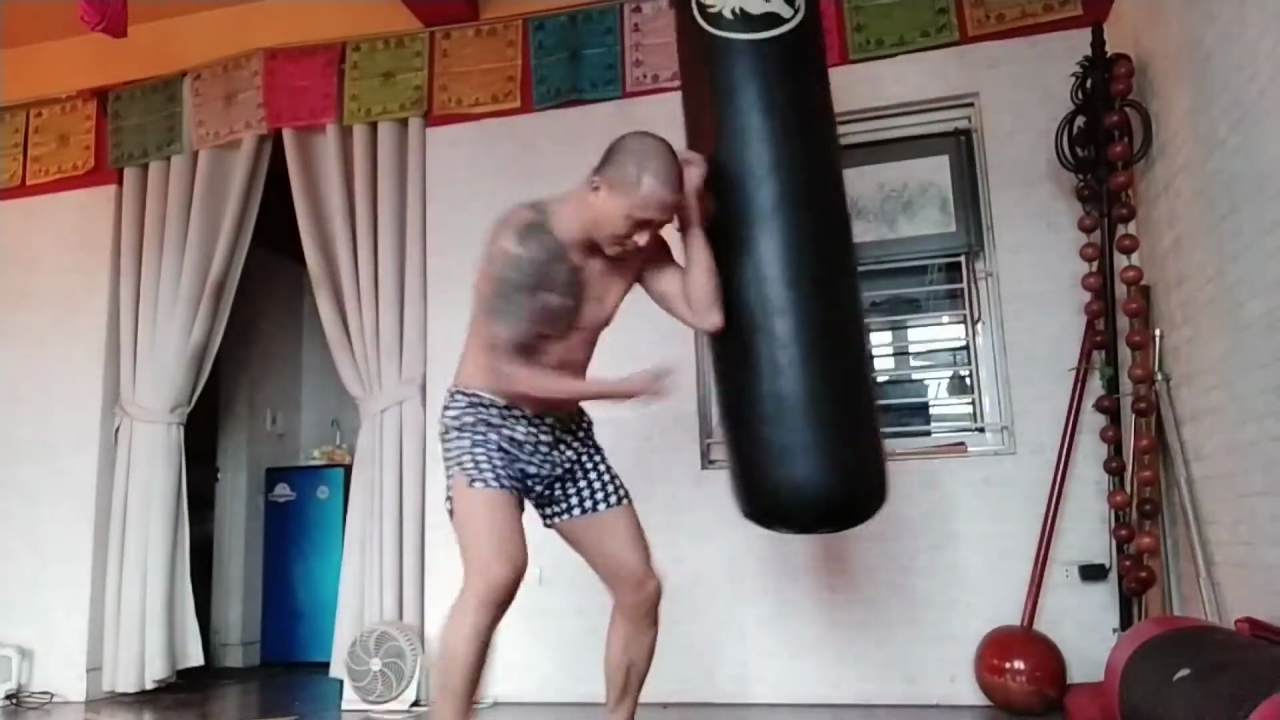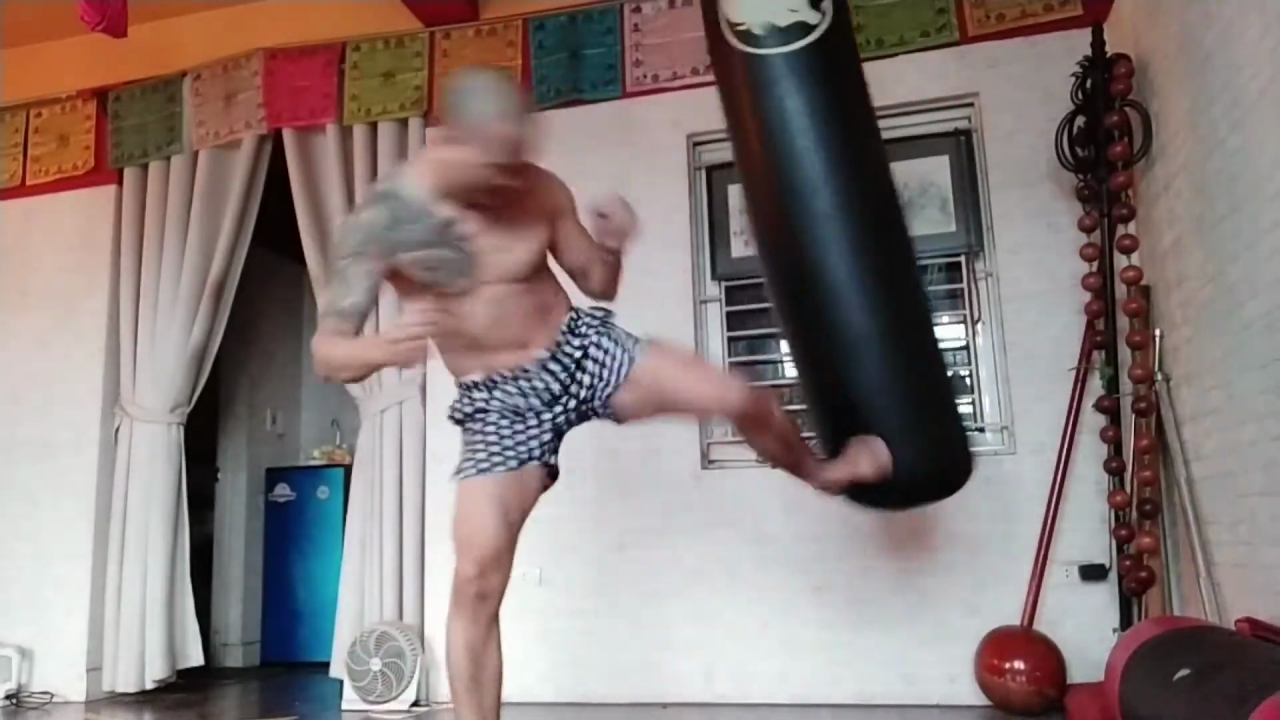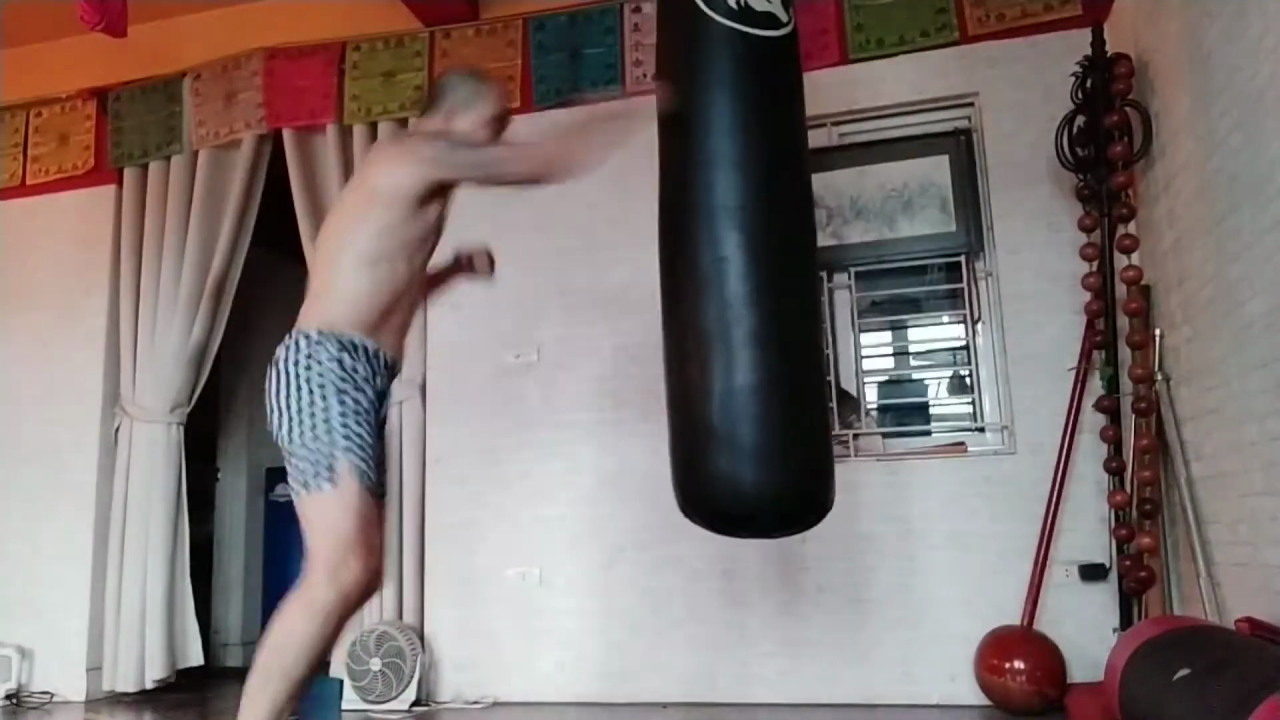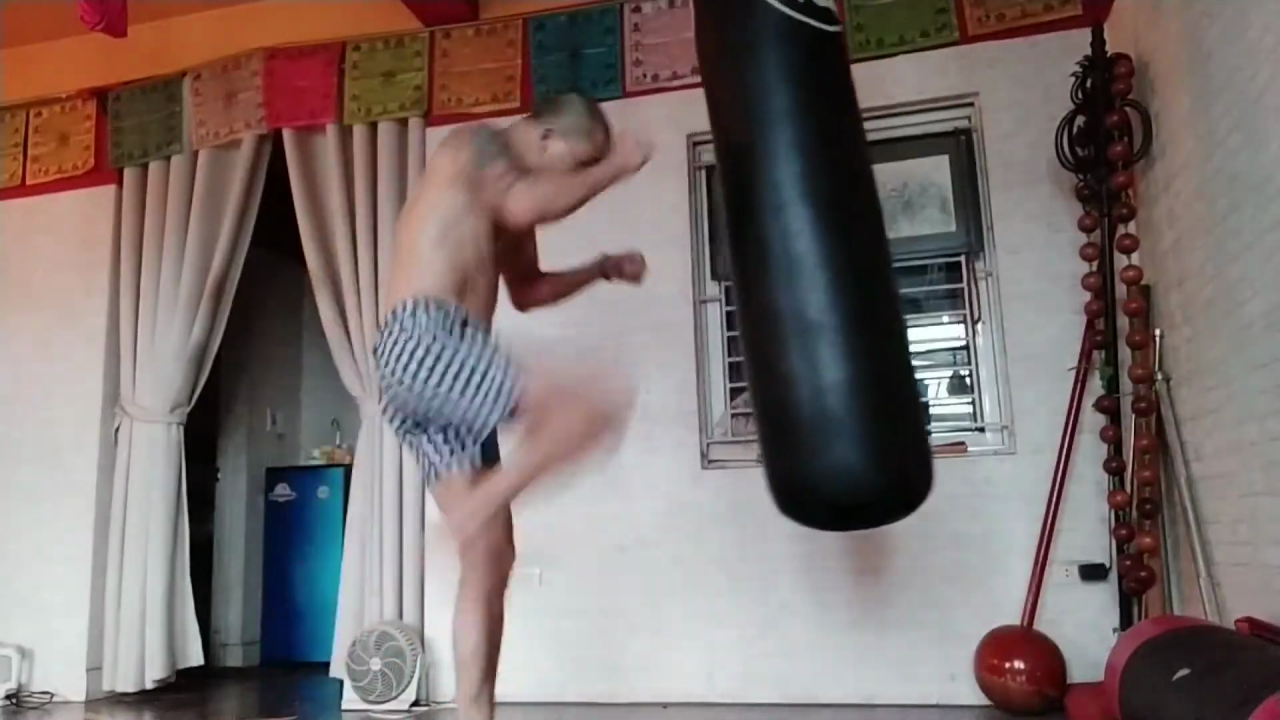
dt=0.4s
person 1, frame 1
left shoulder: (637, 249)
right shoulder: (525, 237)
left elbow: (709, 316)
right elbow: (501, 371)
left wrist: (691, 215)
right wrist: (616, 385)
left hip: (565, 433)
right hip: (489, 424)
left knee: (641, 589)
right knee: (495, 575)
person 1, frame 2
left shoulder: (536, 190)
right shoulder: (381, 220)
left elbow: (595, 283)
right elbow: (330, 354)
left wrist: (609, 247)
right wrist: (389, 344)
left hip: (580, 353)
right hip: (497, 401)
left knee: (731, 397)
right knee: (477, 581)
left ankle: (816, 471)
person 1, frame 3
left shoulder: (409, 180)
right shoulder: (419, 153)
right elbow: (545, 164)
left wrist: (449, 270)
right wrist: (611, 115)
left hip: (351, 379)
right hip: (323, 373)
left knee: (360, 574)
right knee: (339, 572)
person 1, frame 4
left shoulder: (510, 182)
right shoulder: (478, 140)
left elbow: (527, 291)
right elbow: (524, 205)
left wrist: (600, 268)
right wrist: (618, 167)
left hip: (444, 351)
right hip: (424, 339)
left knee: (490, 556)
right knee: (599, 407)
right ankle: (487, 502)
